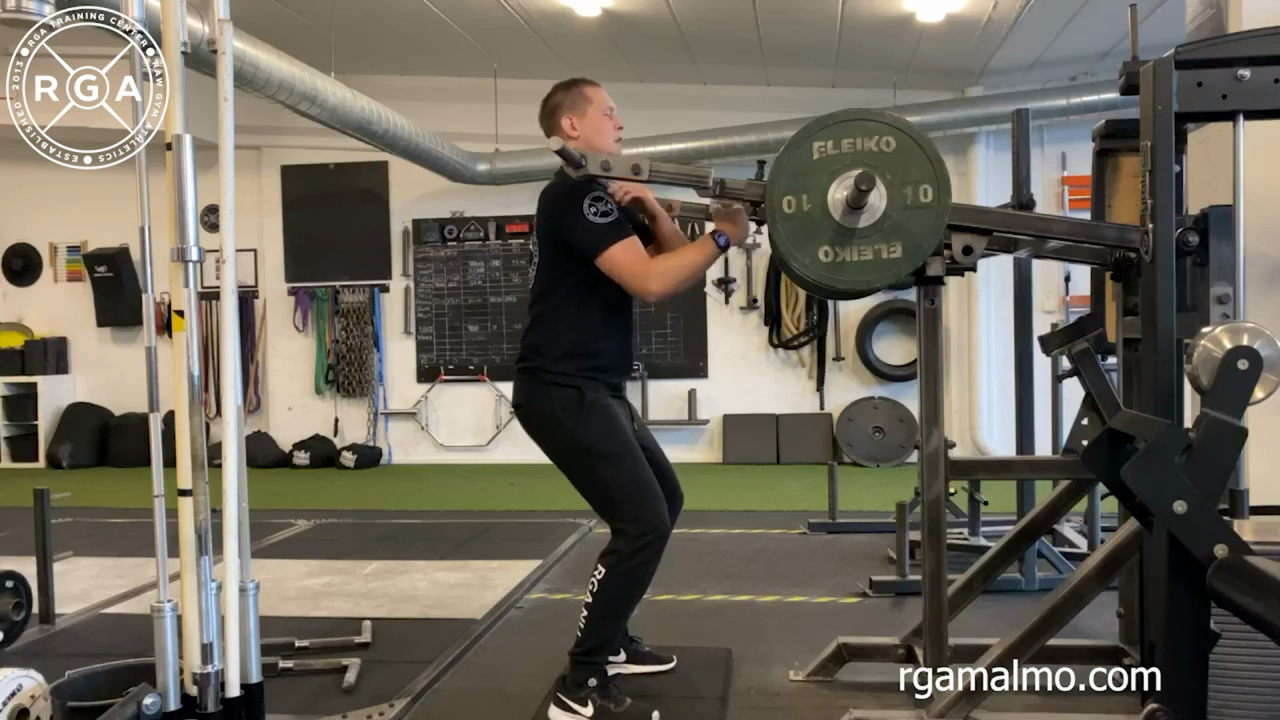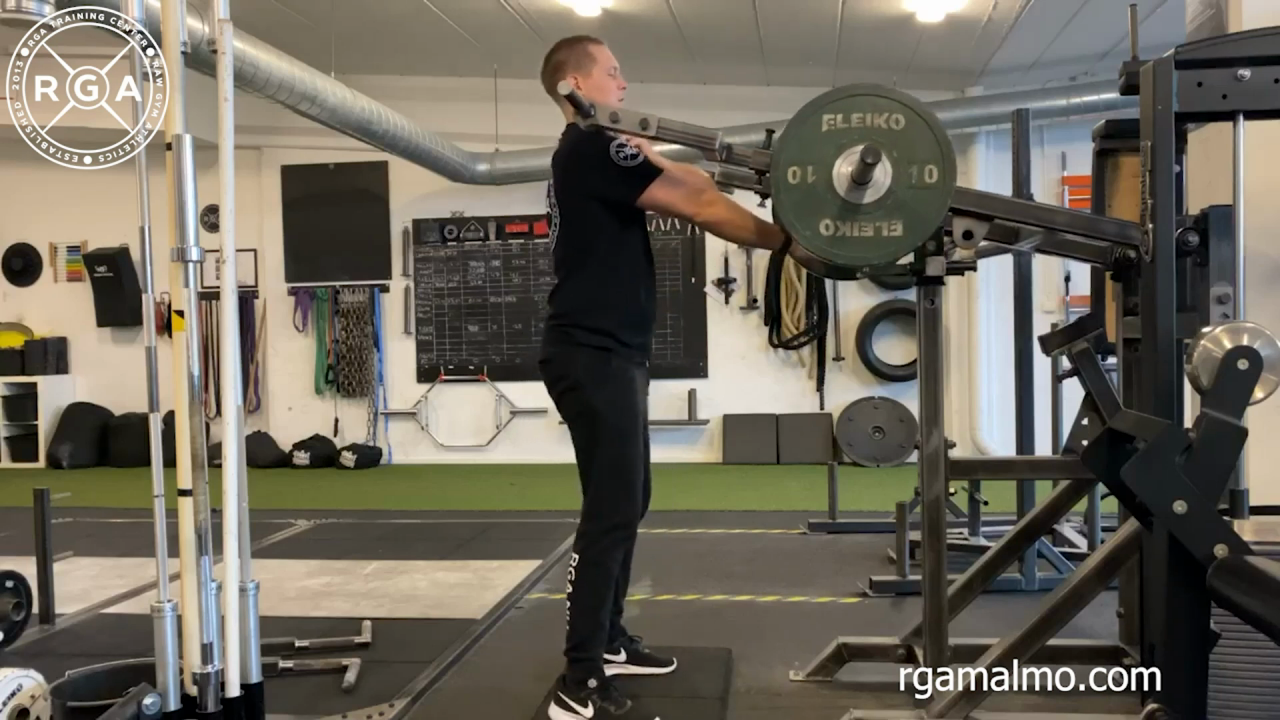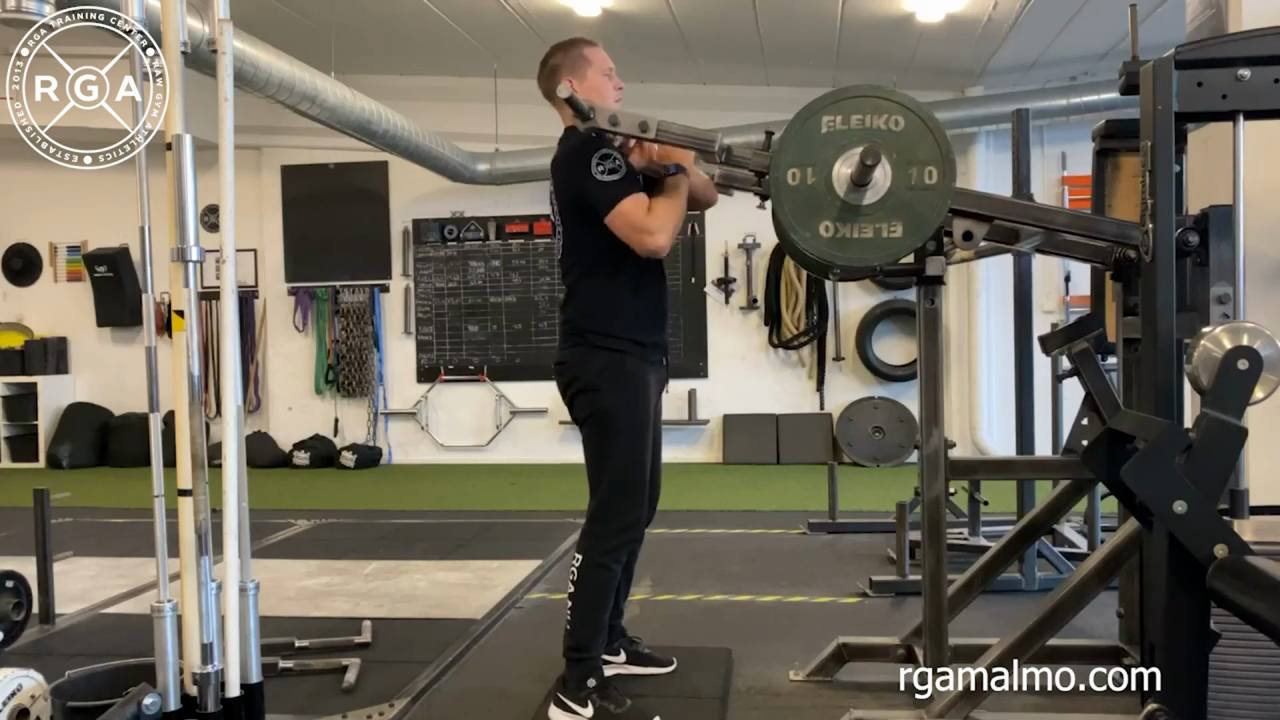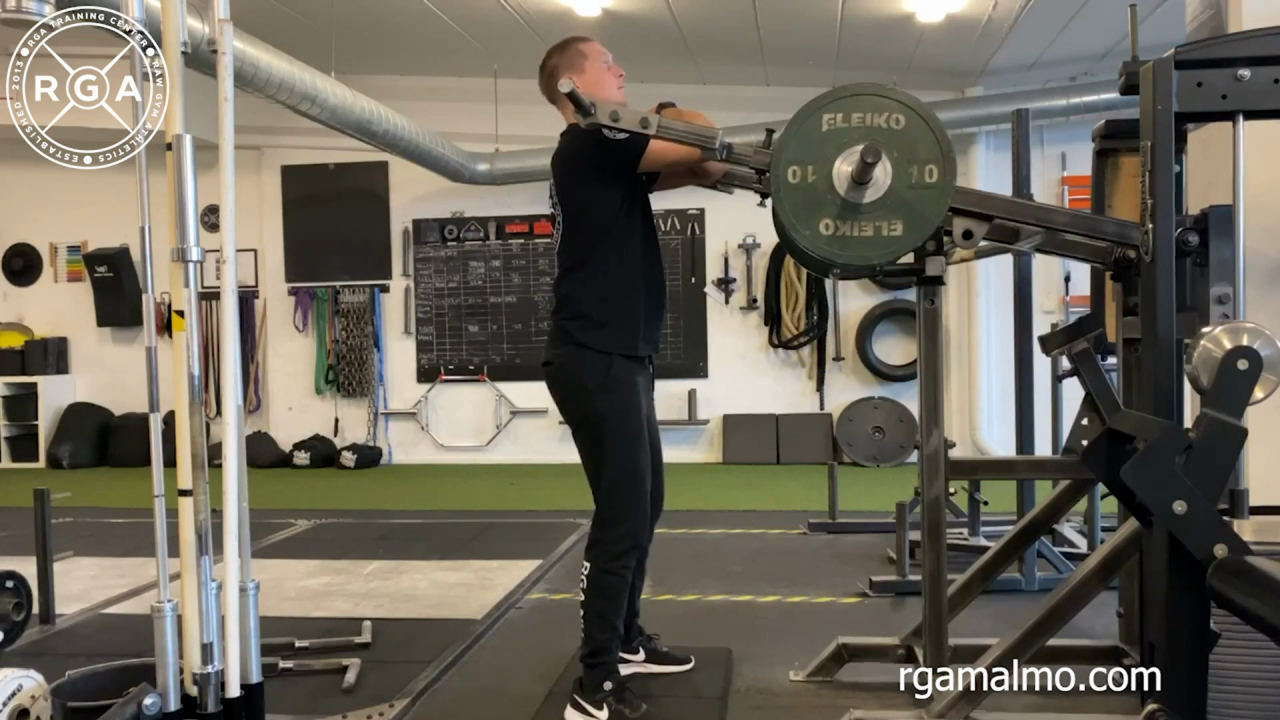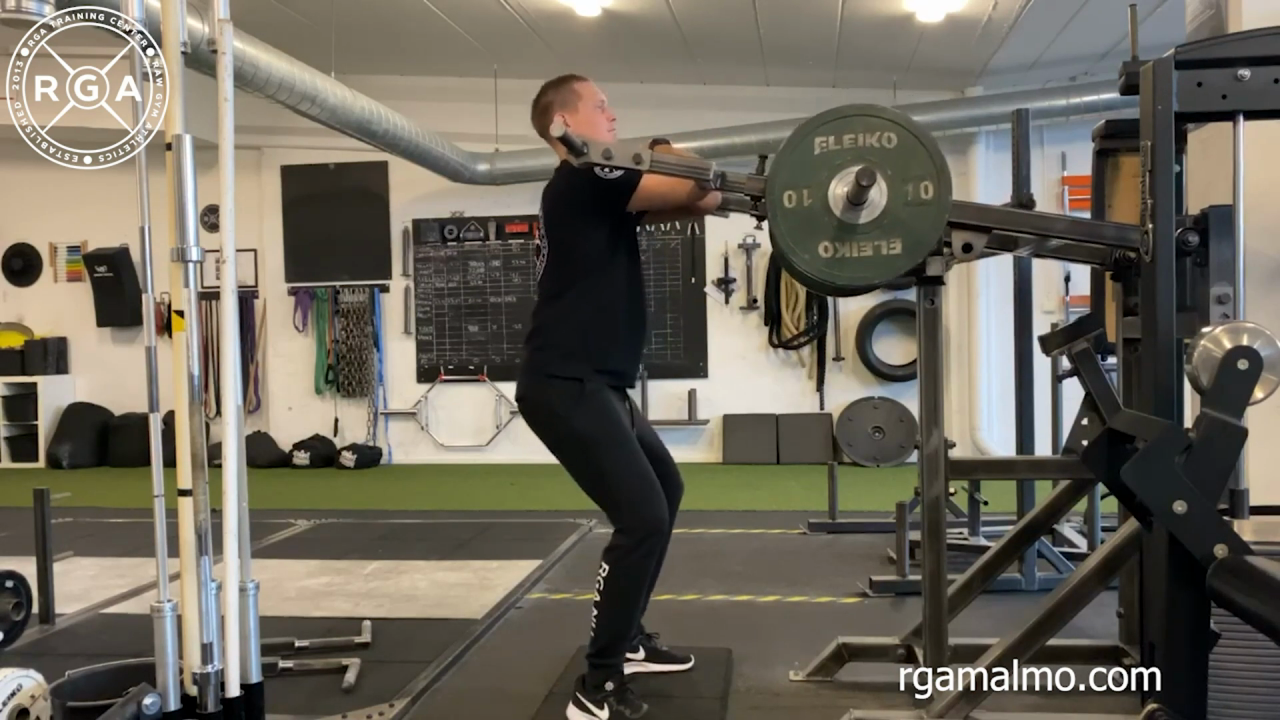
dt=1s
person 1, frame 1
left shoulder: (600, 197)
right shoulder: (576, 195)
left elbow: (669, 261)
right elbow: (649, 281)
left wrist: (653, 211)
right wrist: (723, 236)
left hip: (593, 388)
right hip: (564, 391)
left knee: (662, 504)
right knee: (642, 524)
left ankle: (610, 641)
person 1, frame 2
left shoulder: (596, 154)
right shoulder: (591, 149)
left elbow: (696, 185)
right elbow: (700, 209)
left wrist: (650, 158)
right wrist: (784, 239)
left hip: (609, 353)
right hip: (592, 355)
left knee: (625, 503)
right knee: (613, 512)
left ankle: (609, 641)
person 1, frame 3
left shoulder: (604, 153)
right shoulder: (588, 153)
left elbow: (705, 195)
right elbow: (656, 235)
left wrist: (662, 163)
right wrist: (673, 176)
left hip: (626, 357)
right hip: (607, 361)
left knee: (633, 509)
right knee: (615, 516)
left ankle: (608, 642)
person 1, frame 4
left shoulder: (608, 156)
right shoulder: (590, 143)
left elbow: (704, 166)
right elbow: (704, 146)
left wrist: (669, 129)
right wrist: (675, 118)
left hip: (619, 356)
right hip: (595, 360)
left knee: (642, 507)
right knee: (622, 517)
left ankle: (625, 641)
person 1, frame 5
left shoulder: (598, 191)
right shoulder: (581, 181)
left elbow: (690, 198)
right elbow: (692, 186)
left wrist: (686, 179)
right wrist: (665, 154)
left hip: (593, 382)
right hip: (566, 386)
left knee: (663, 493)
right knee: (643, 519)
left ankle: (627, 640)
